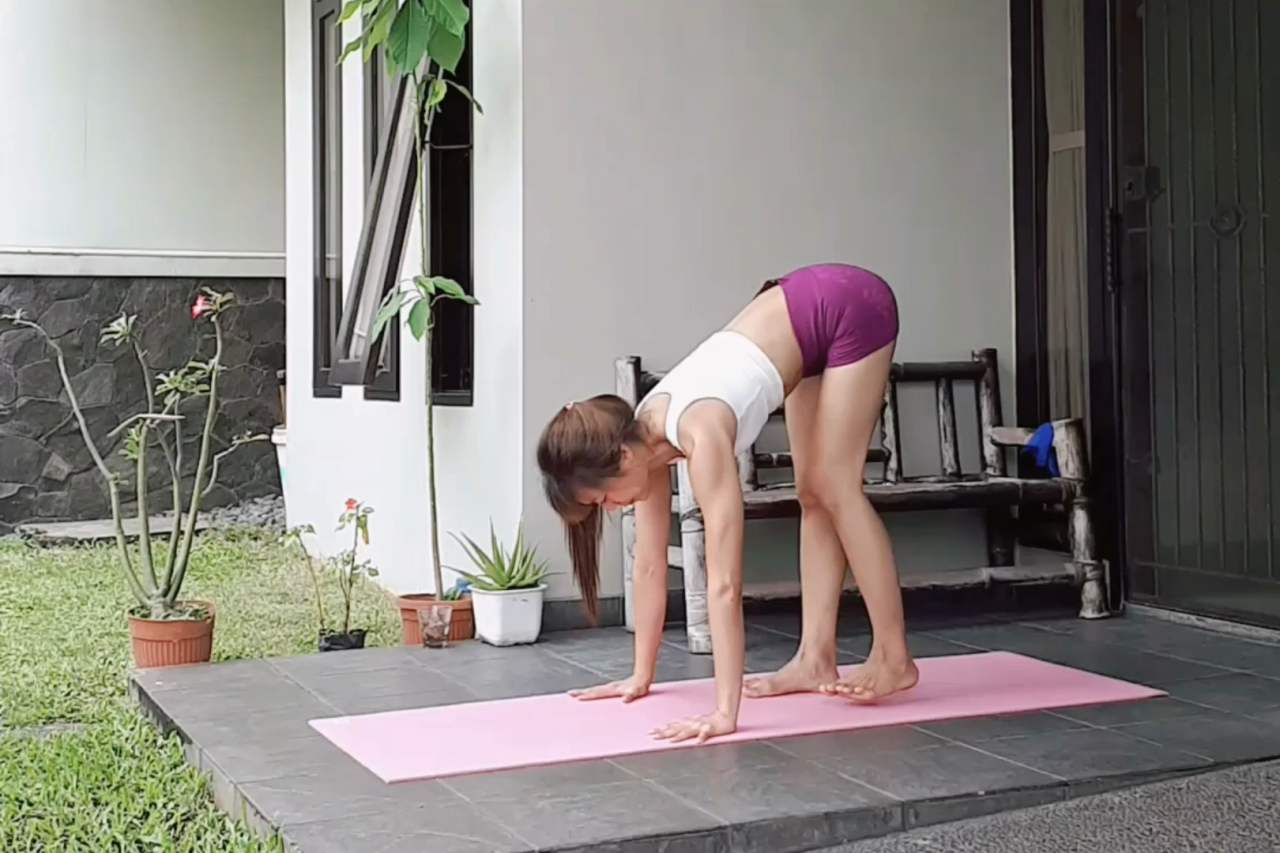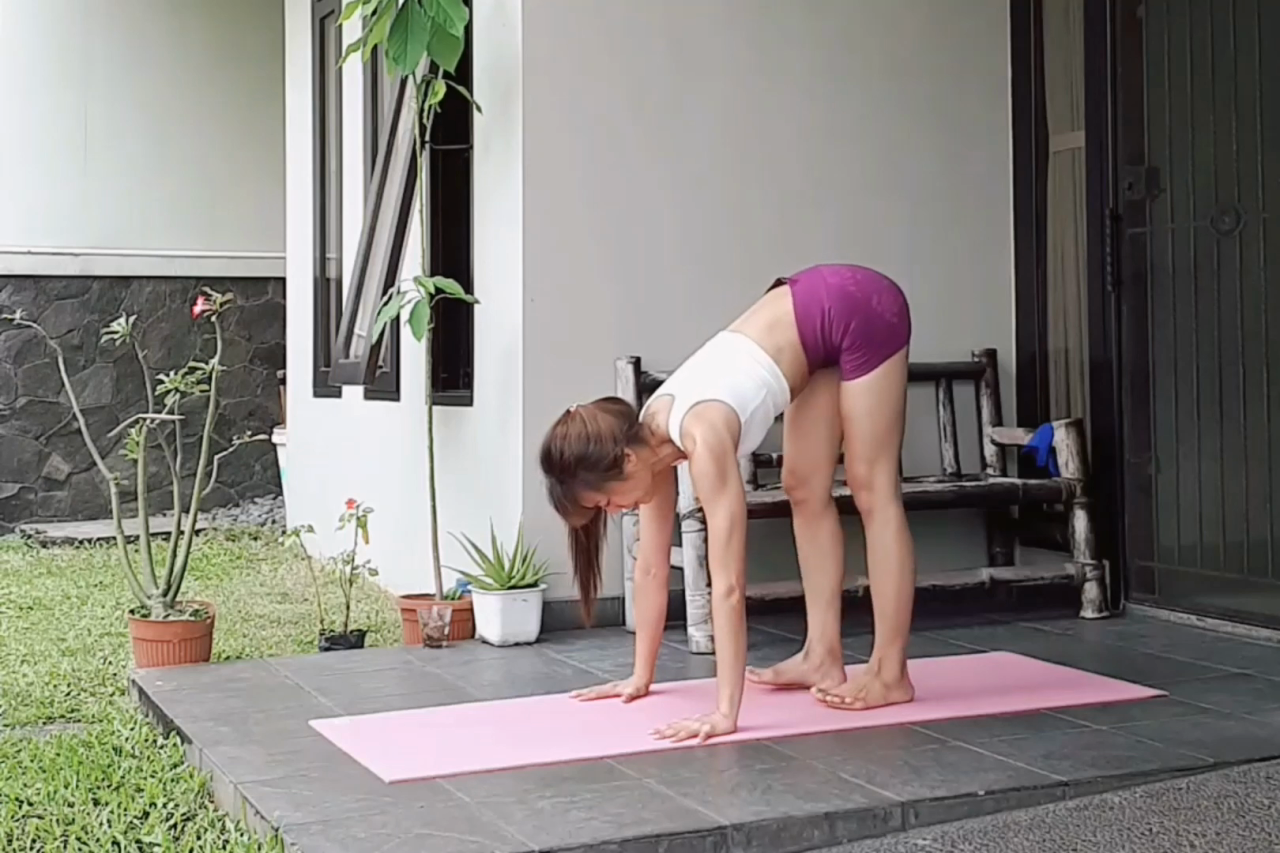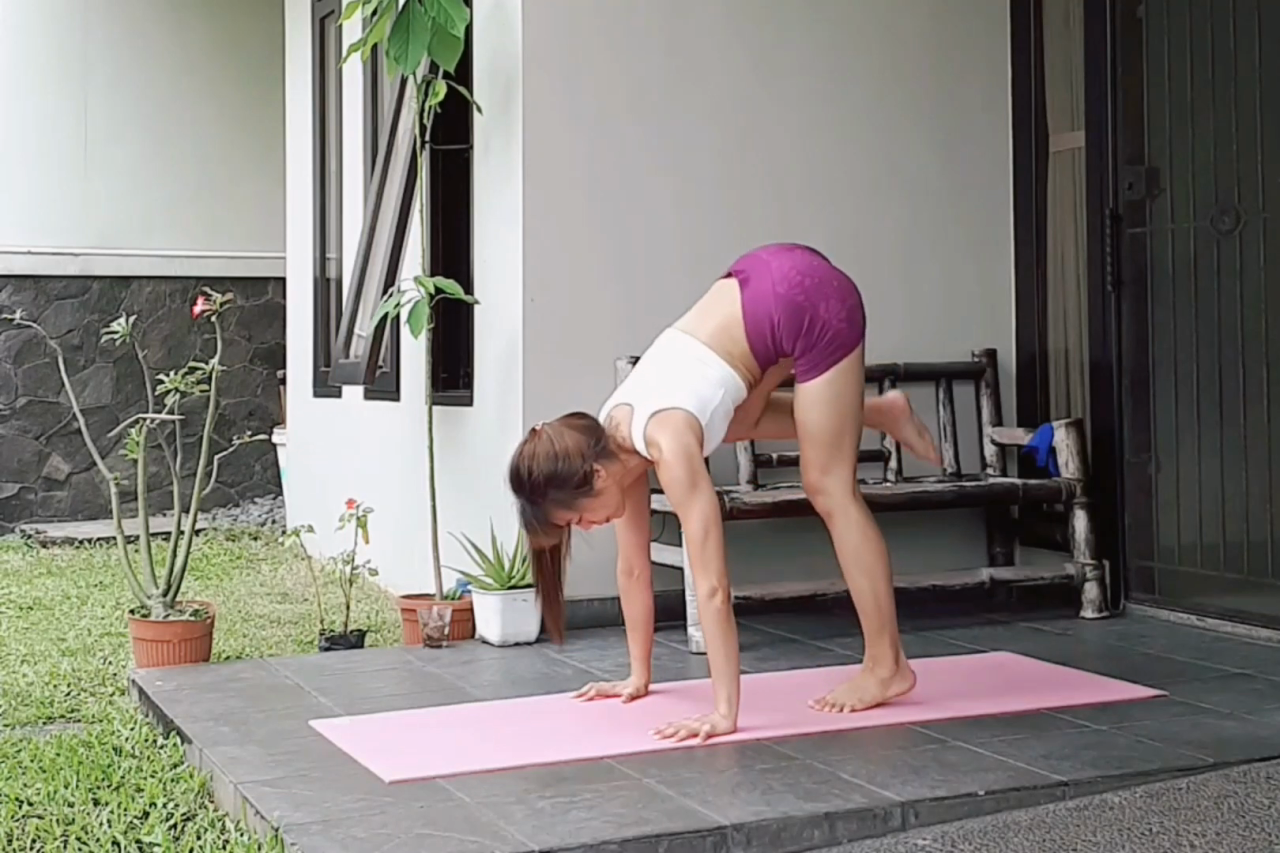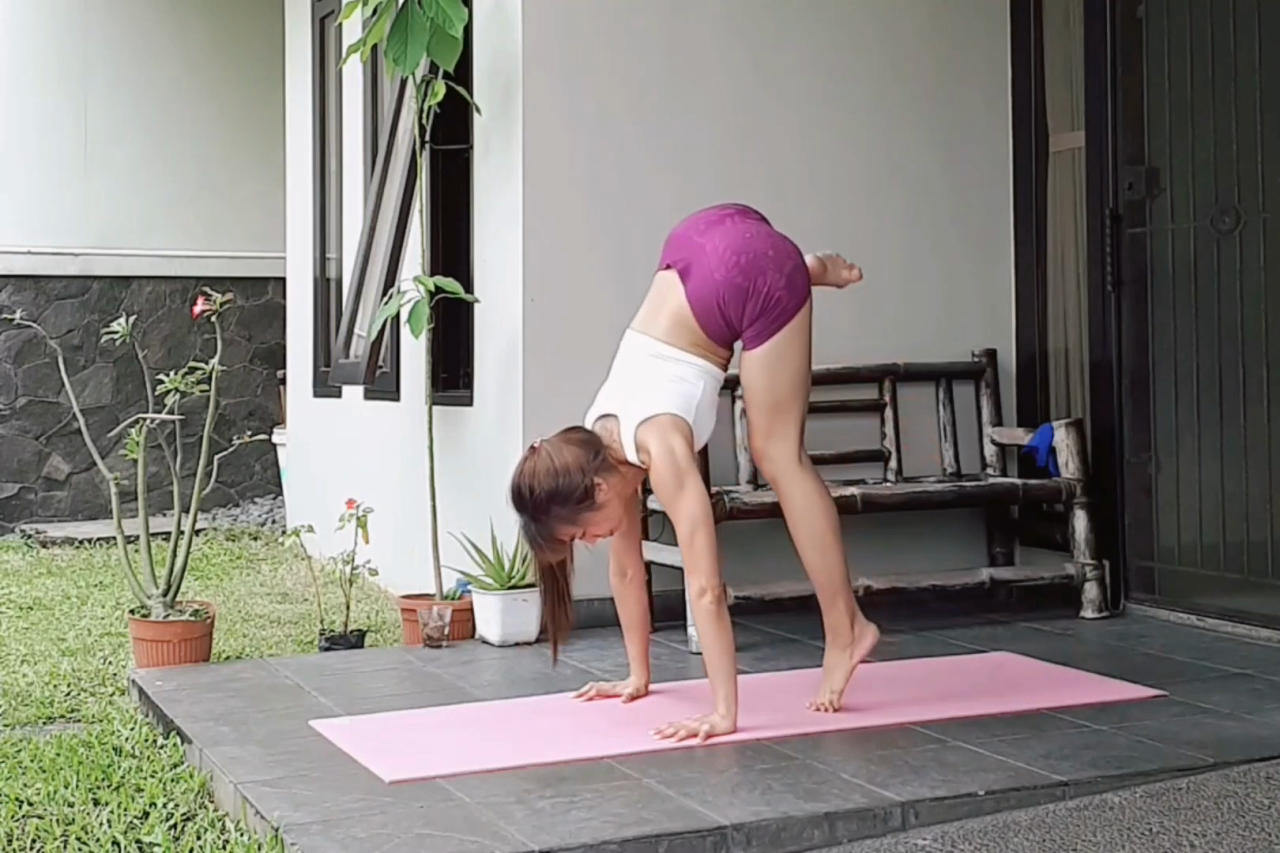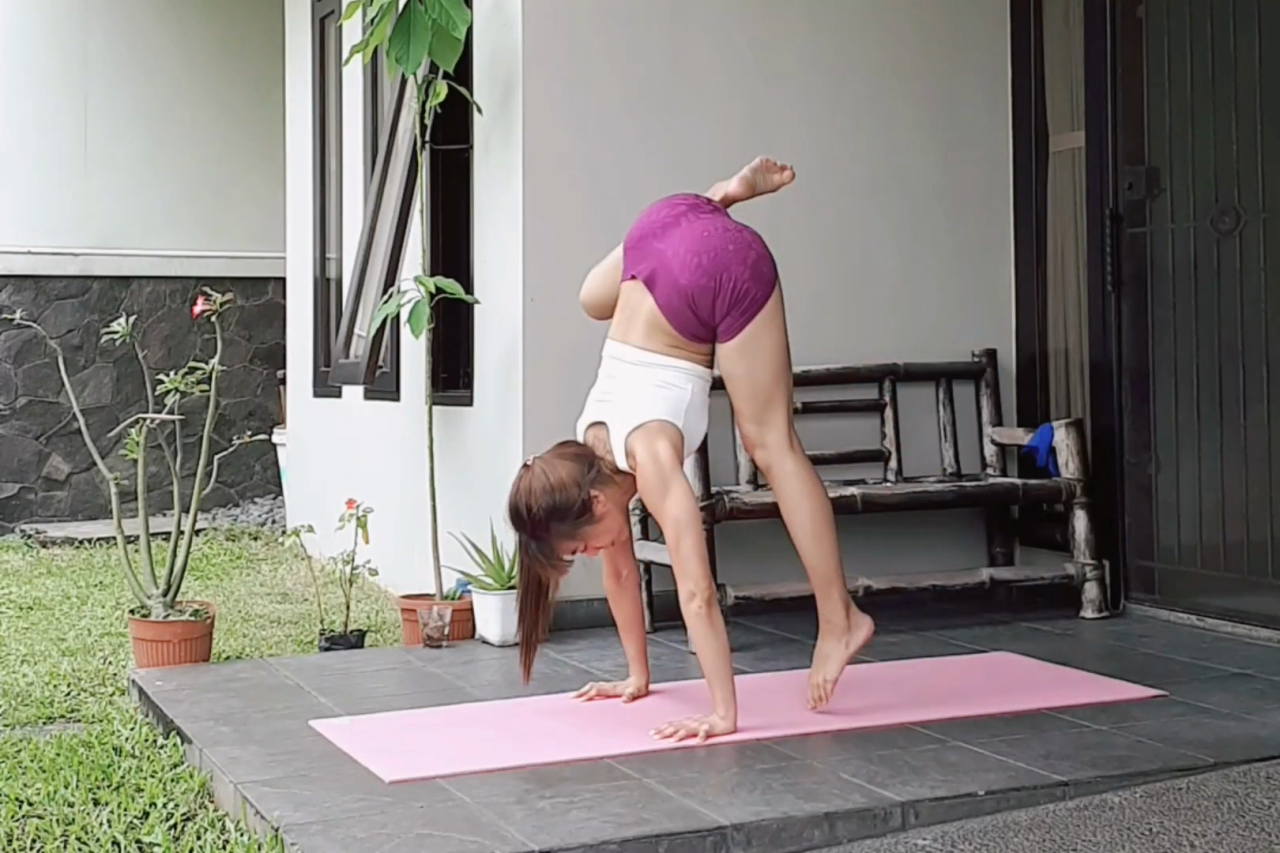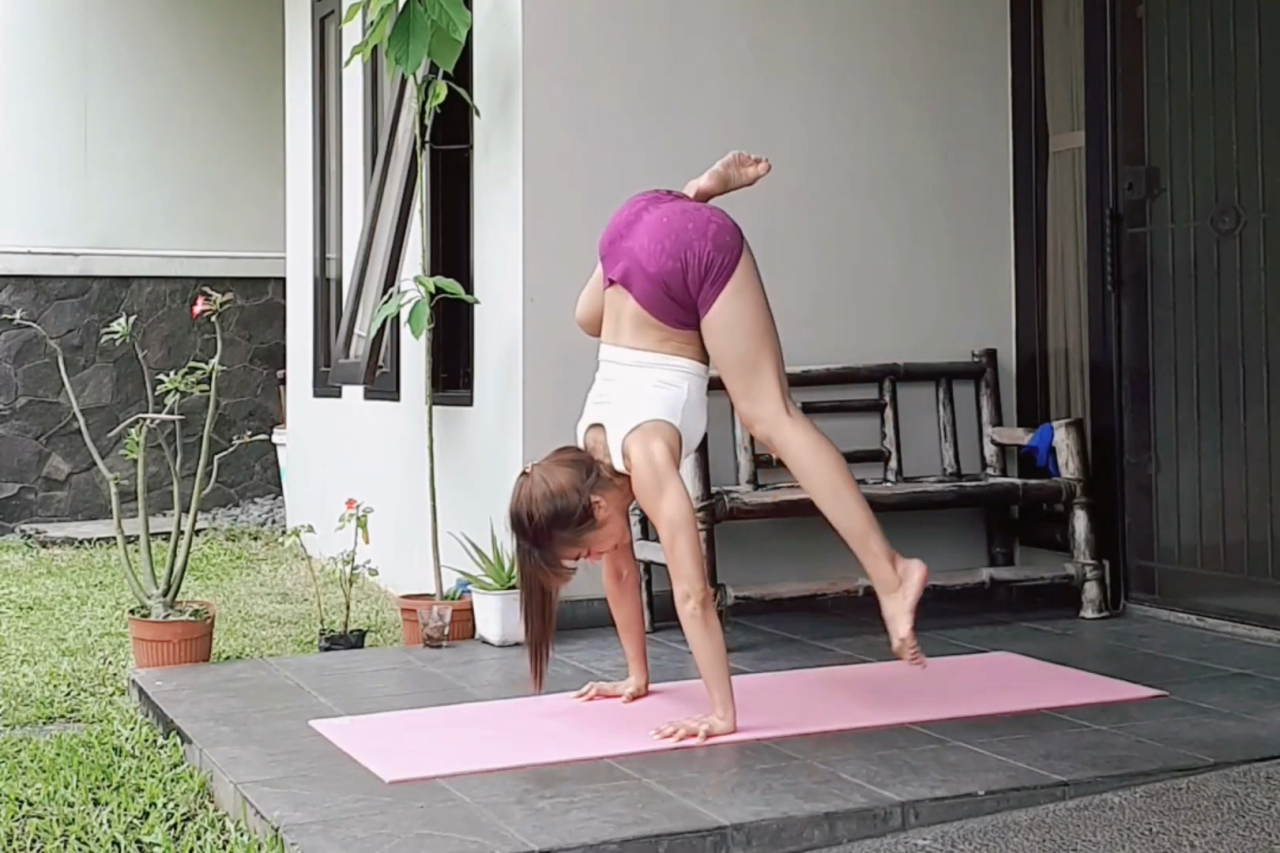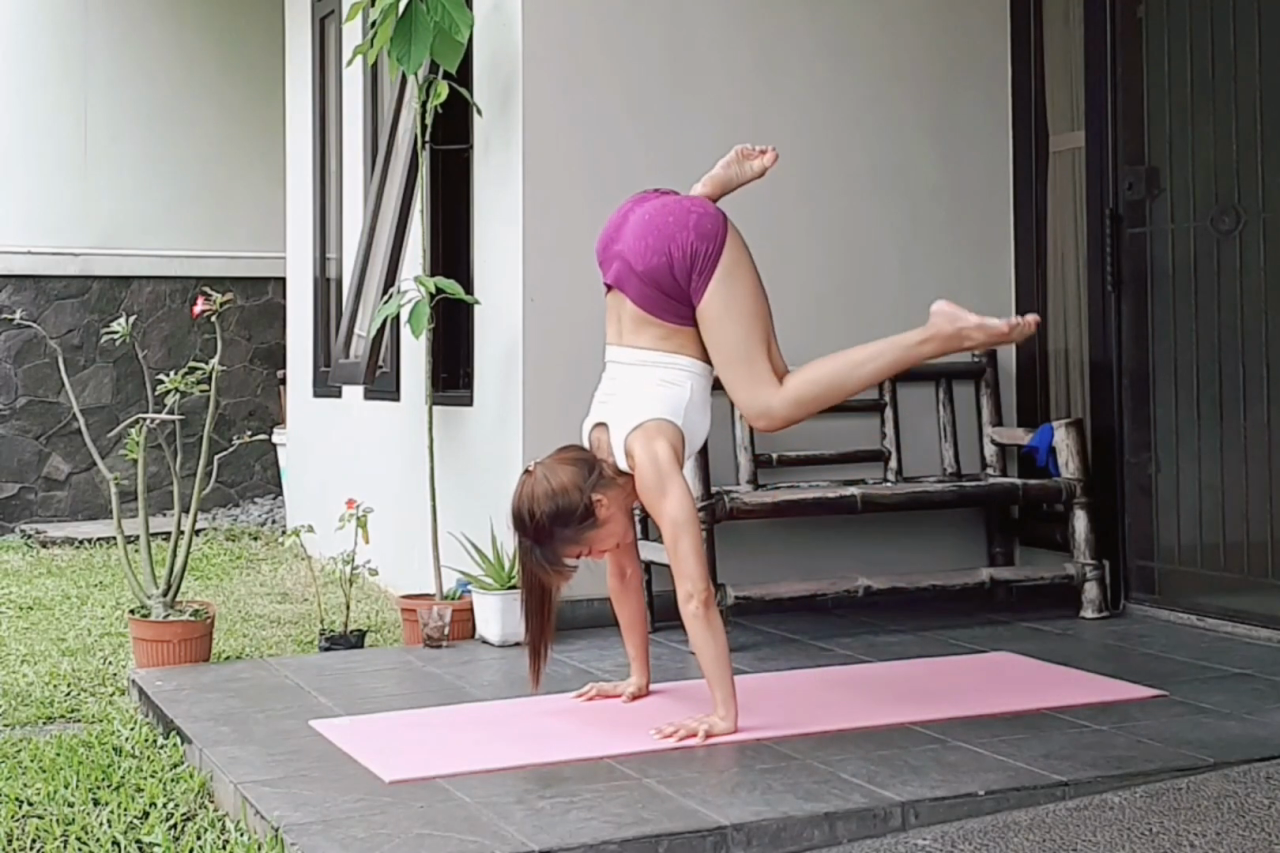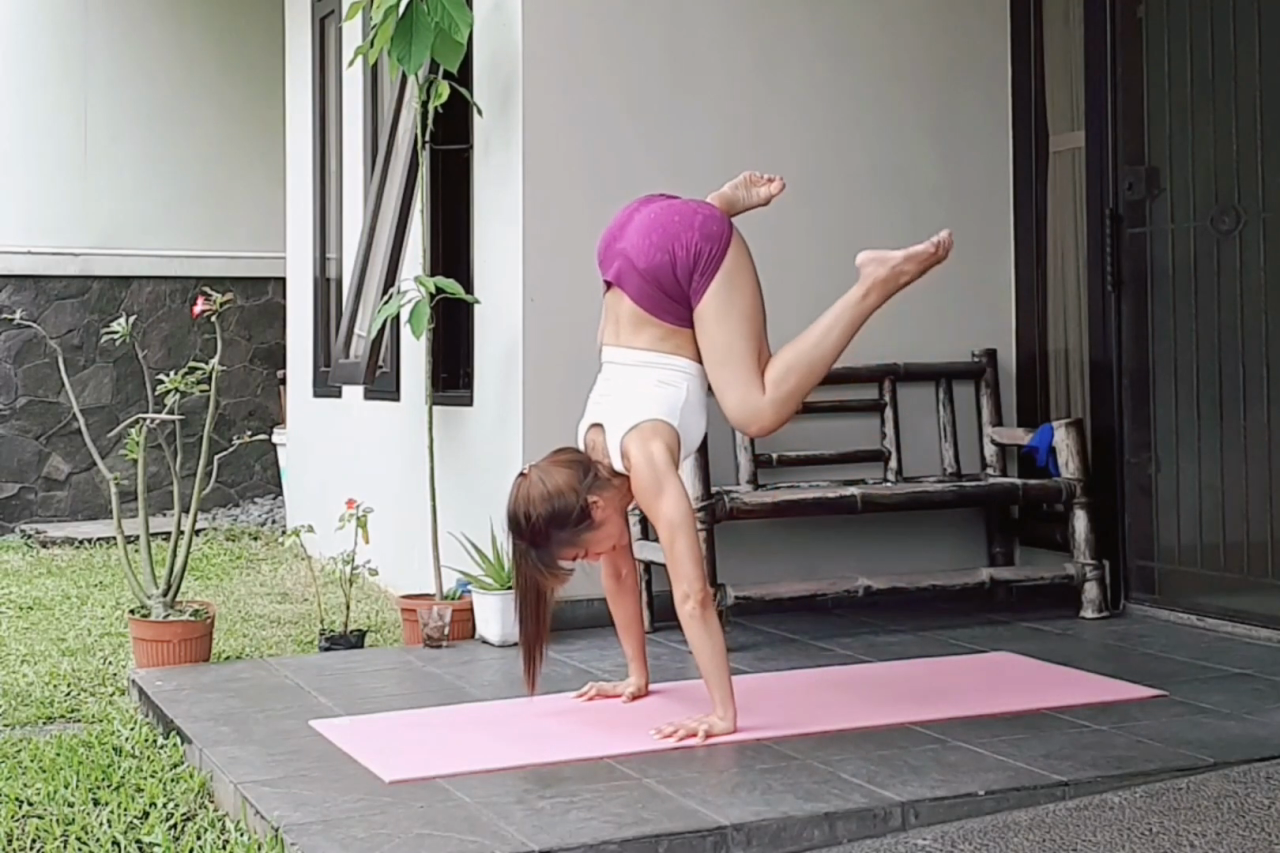
dt=0.5s
person 1, frame 1
left shoulder: (697, 432)
right shoulder: (646, 431)
left elbow: (723, 581)
right elbow: (649, 565)
left wrist: (725, 711)
right wrist: (640, 676)
left hip: (852, 307)
right hip: (807, 315)
left knee: (835, 485)
right knee: (812, 494)
left ankle: (894, 660)
right ankle: (816, 660)
person 1, frame 2
left shoulder: (700, 436)
right shoulder: (651, 435)
left elbow: (727, 585)
right elbow: (651, 567)
left wrist: (726, 712)
right wrist: (640, 675)
left hip: (861, 308)
right hip: (815, 309)
left knee: (871, 489)
right knee: (805, 488)
left ankle: (890, 674)
right ankle: (822, 656)
person 1, frame 3
left shoulder: (664, 441)
right shoulder: (614, 439)
left elbow: (711, 586)
right elbow: (632, 568)
left wrist: (725, 712)
right wrist: (639, 677)
left hip: (810, 297)
right hip: (764, 283)
left knee: (828, 487)
right knee: (735, 425)
right ankle: (878, 412)
person 1, frame 4
left shoulder: (656, 444)
right shoulder: (601, 445)
left elbow: (704, 588)
right elbow: (626, 569)
left wrist: (724, 711)
right wrist: (637, 676)
left hip: (754, 266)
left knee: (777, 457)
left ankle: (846, 632)
right ankle: (807, 271)
person 1, frame 5
left shoulder: (646, 455)
right shoulder: (592, 455)
left elbow: (697, 593)
right elbow: (621, 570)
left wrist: (722, 713)
right wrist: (637, 676)
left hip: (721, 263)
left knee: (772, 446)
right knee: (595, 302)
left ankle: (840, 621)
person 1, frame 6
left shoulder: (643, 457)
right shoulder: (591, 456)
left elbow: (693, 595)
right elbow: (621, 573)
left wrist: (721, 713)
right wrist: (636, 677)
left hip: (693, 248)
left knee: (772, 418)
right knee: (589, 320)
person 1, frame 7
left shoulder: (646, 457)
right shoulder: (599, 457)
left elbow: (695, 593)
right elbow: (624, 571)
left wrist: (725, 712)
right wrist: (638, 677)
left ankle: (942, 334)
person 1, frame 8
left shoulder: (642, 456)
right shoulder: (594, 453)
left elbow: (693, 595)
right elbow: (620, 573)
left wrist: (724, 712)
right wrist: (636, 677)
left ankle: (878, 281)
right ankle: (723, 203)
